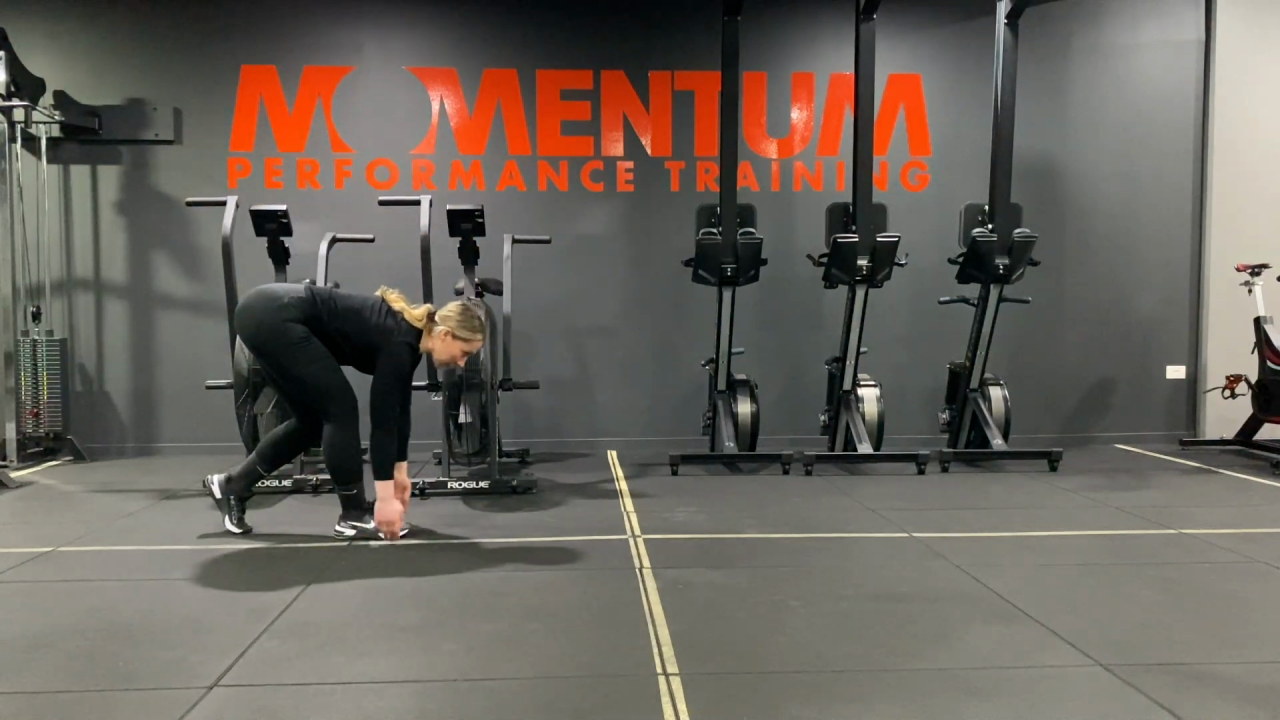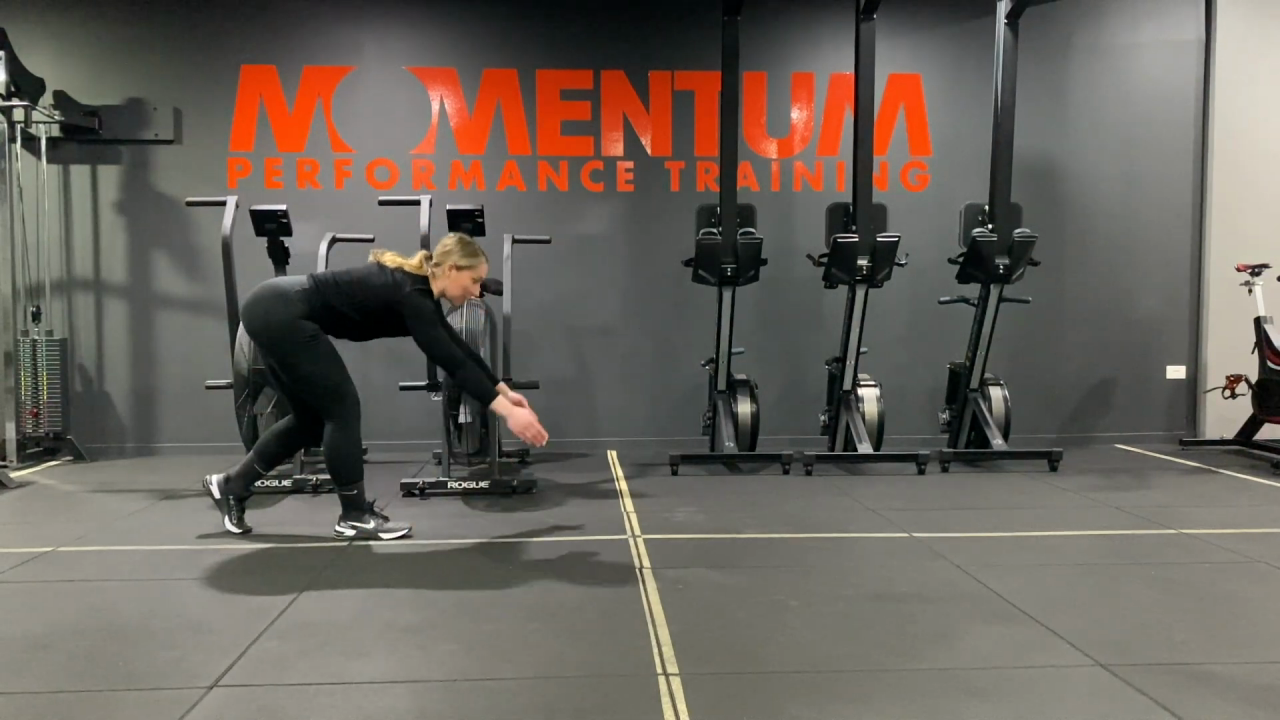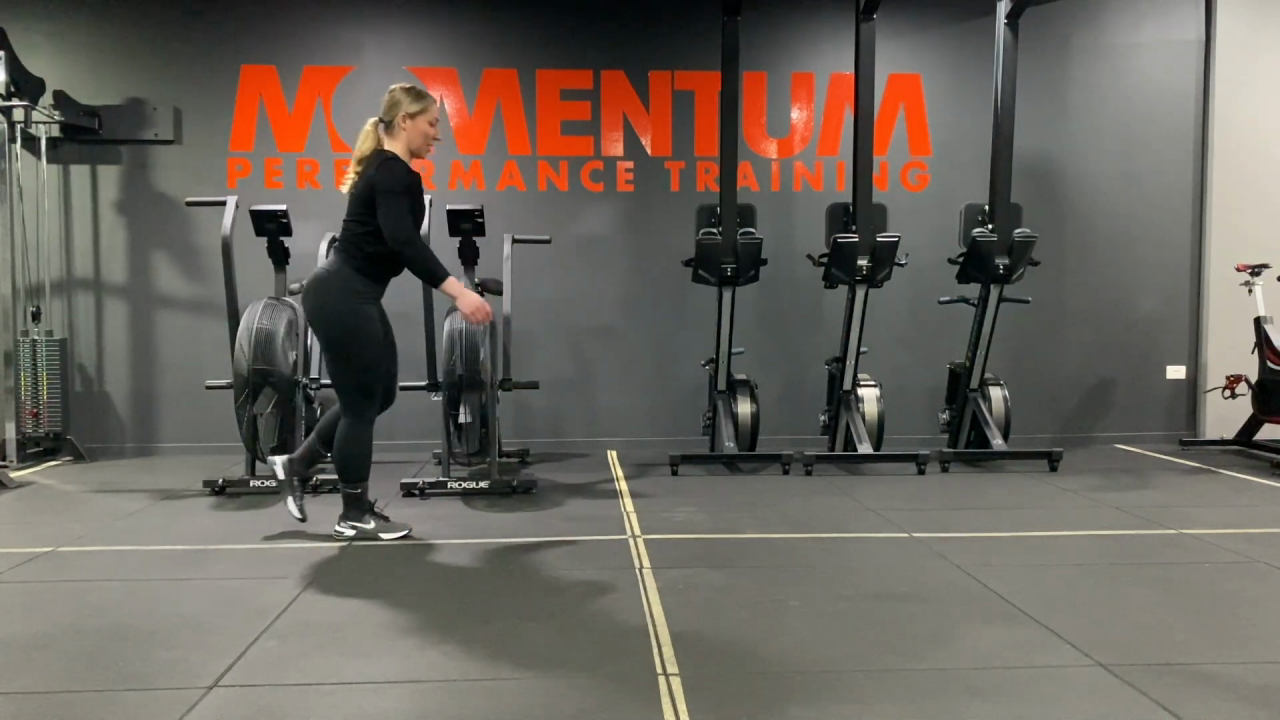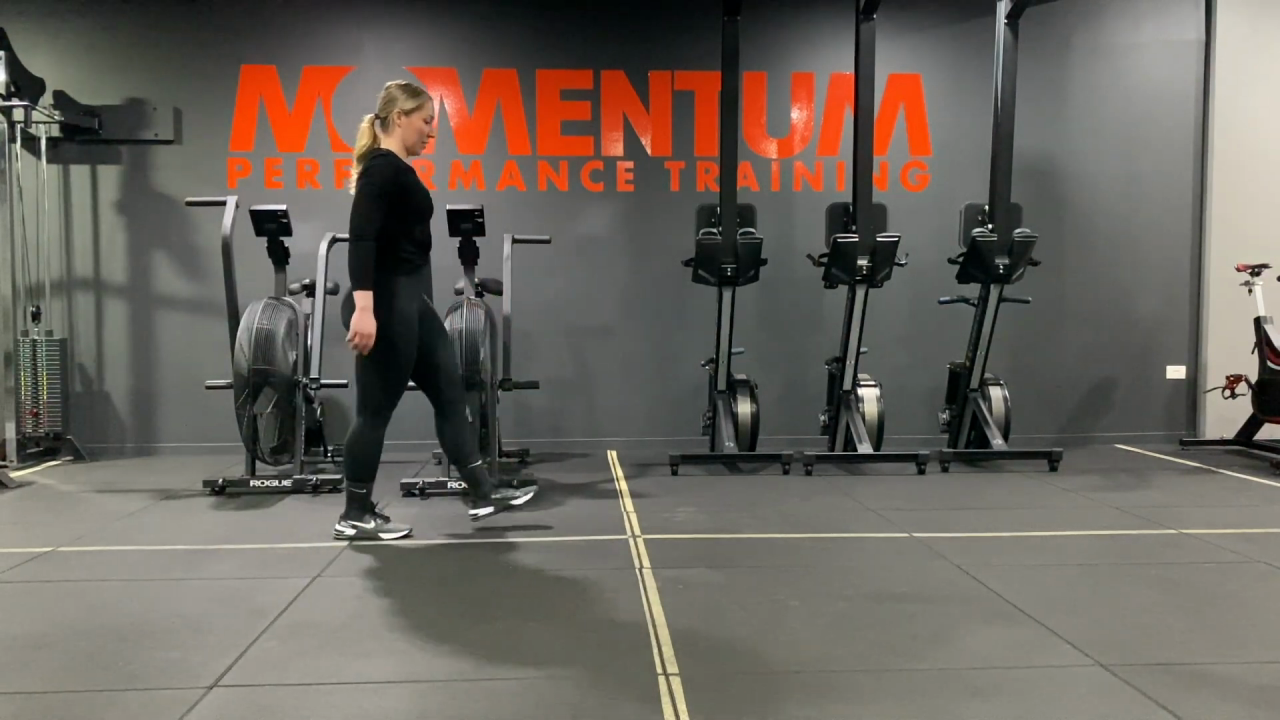
dt=0.5s
person 1, frame 1
left shoulder: (409, 336)
right shoulder: (399, 343)
left elbow: (398, 412)
right elbow: (383, 420)
left wrist: (399, 471)
right wrist: (384, 496)
left hip: (264, 314)
right hip: (273, 319)
left knee: (313, 418)
right knee: (339, 409)
left ankle: (233, 486)
right ankle: (354, 518)
person 1, frame 2
left shoulder: (415, 291)
right shoulder: (411, 296)
left elbow: (456, 350)
right elbow: (450, 362)
left wrist: (505, 392)
right wrist: (504, 409)
left hip: (276, 315)
right hip: (281, 317)
left knee: (310, 418)
right knee: (342, 408)
left ankle: (232, 486)
right ankle: (355, 516)
person 1, frame 3
left shoulder: (390, 170)
right shoulder: (391, 172)
left elbow: (400, 240)
right elbow: (403, 241)
left wrist: (451, 286)
right wrist: (455, 290)
left hip: (353, 295)
right hip: (343, 298)
left knee: (377, 394)
right knee: (362, 402)
left ankle: (299, 464)
right ankle: (354, 515)
person 1, frame 4
left shoulder: (397, 170)
right shoulder: (381, 168)
right elbow: (361, 240)
right wrist: (364, 308)
left hip: (409, 299)
right hip: (385, 302)
left knee: (449, 393)
right knee: (376, 408)
left ankle: (483, 493)
right ankle: (356, 515)
